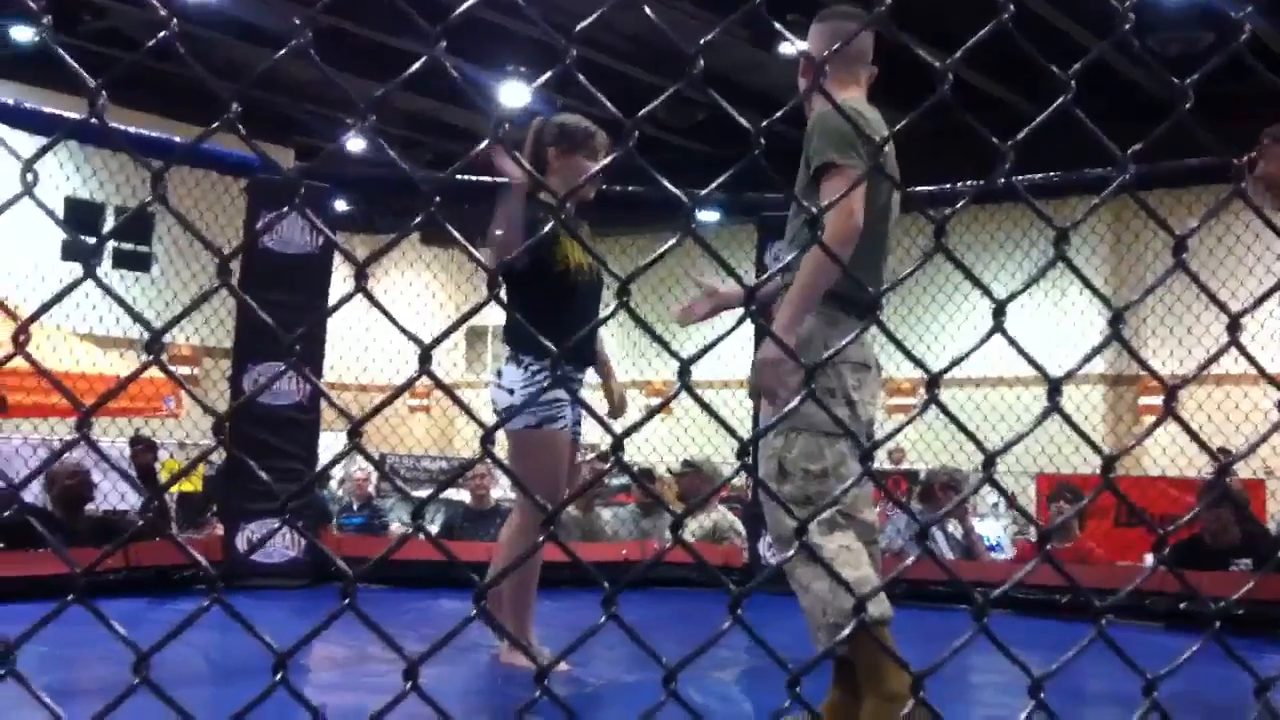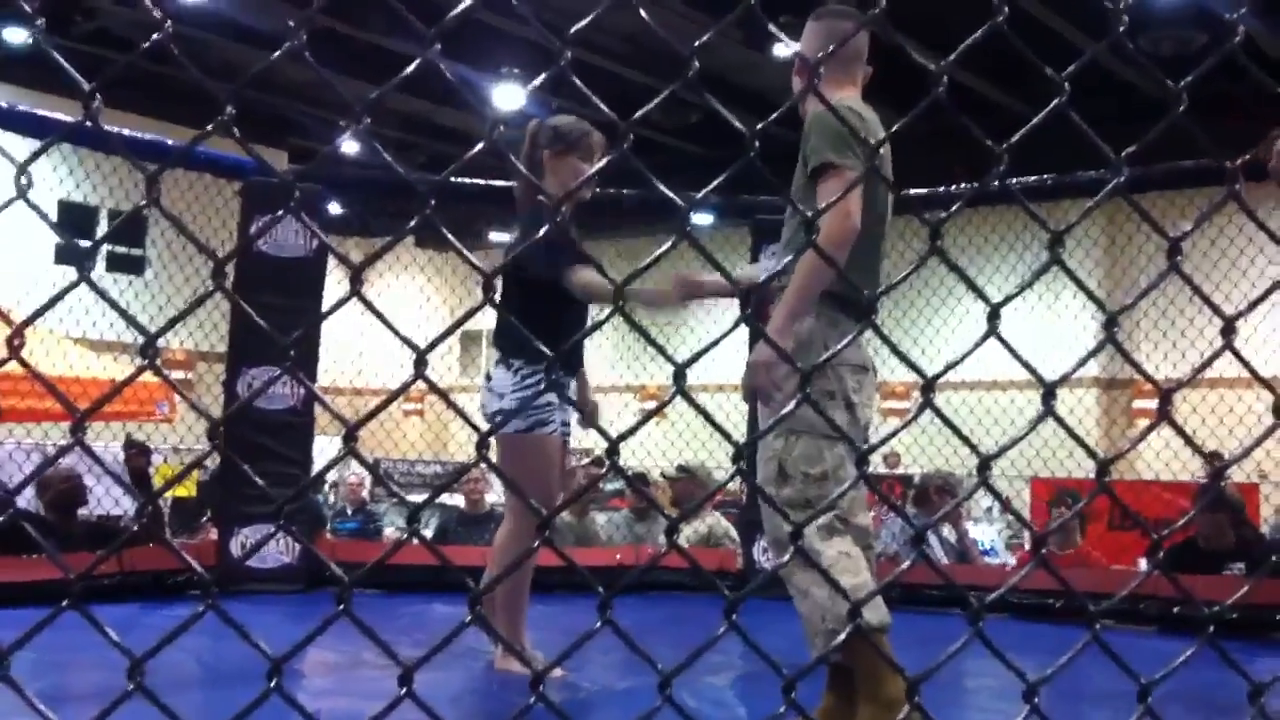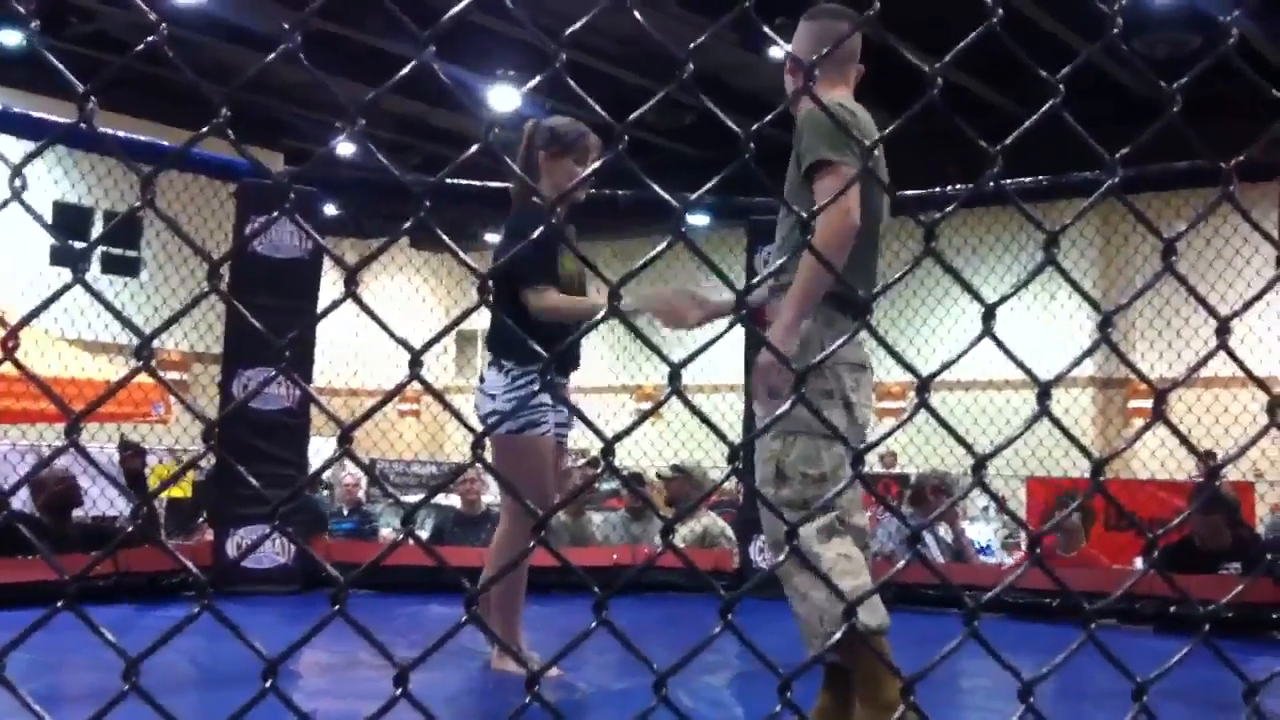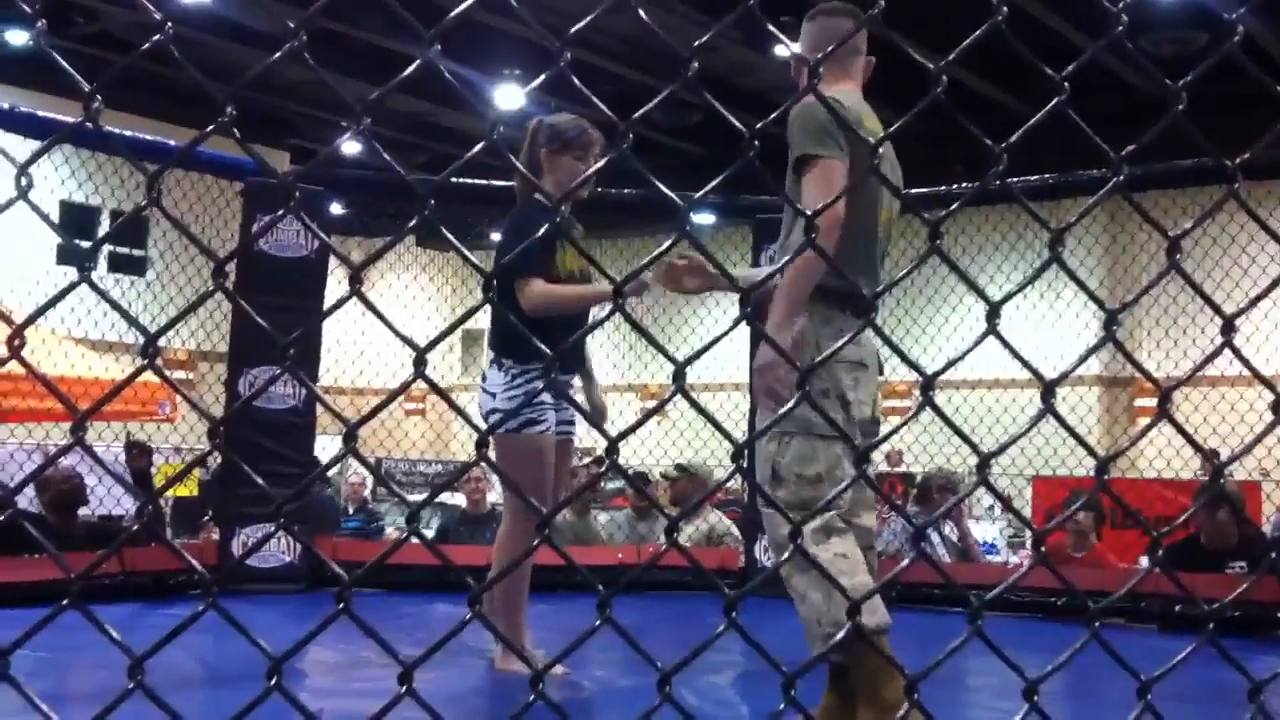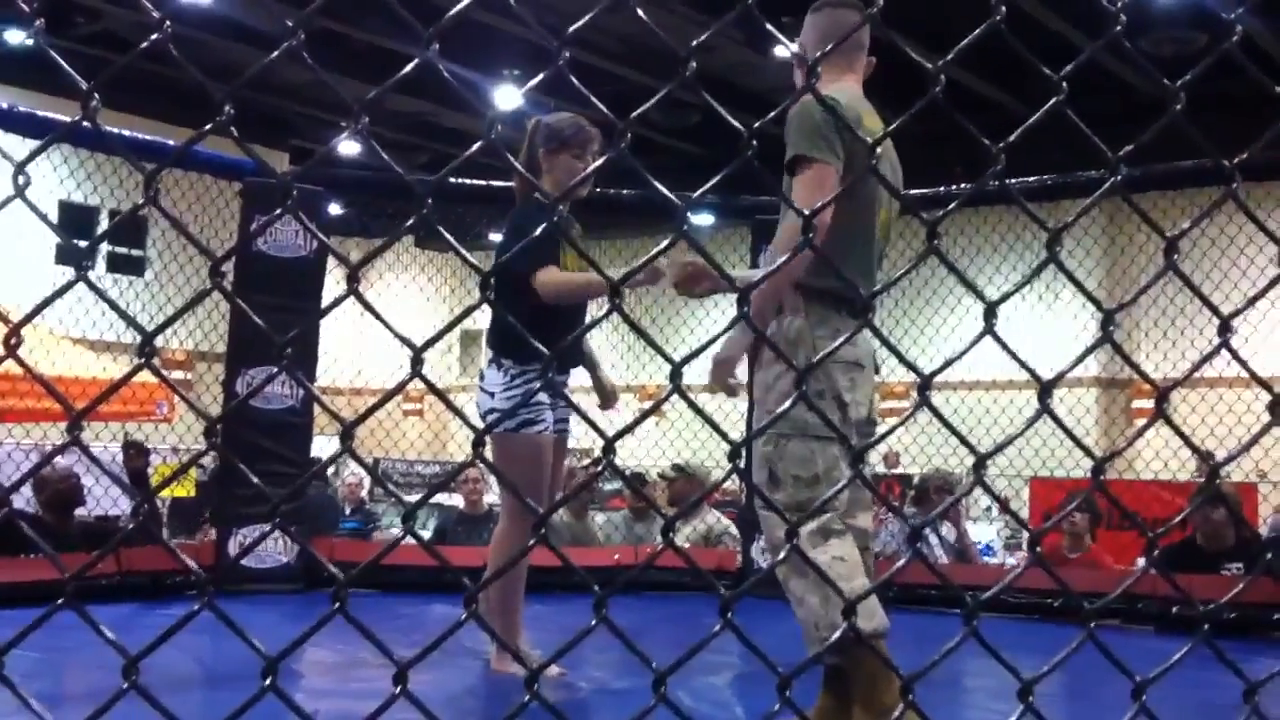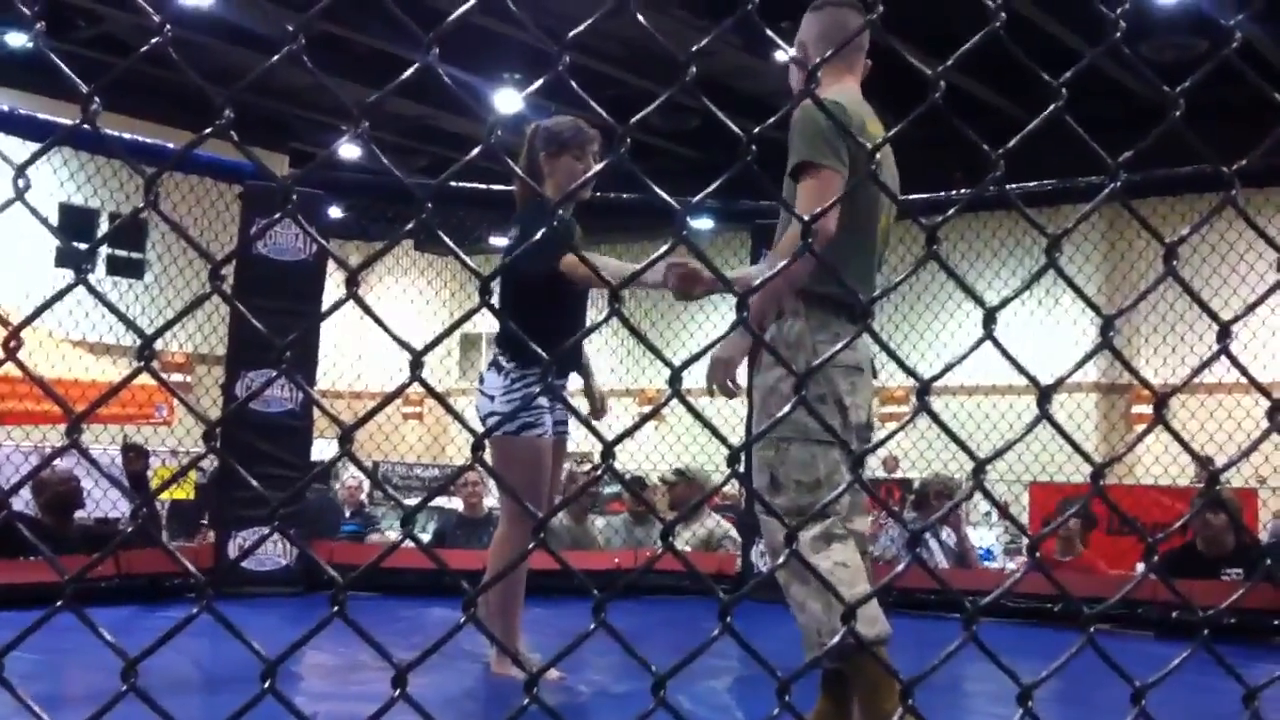
dt=0.2s
person 1, frame 1
left shoulder: (834, 120)
right shoulder: (872, 128)
left elbow: (841, 227)
left wrist: (780, 331)
right wrist: (735, 296)
left hip: (819, 336)
right hip: (848, 343)
left knee: (801, 512)
right knee: (842, 517)
person 1, frame 2
left shoulder: (830, 120)
right shoulder: (866, 129)
left elbow: (838, 225)
left wrist: (774, 332)
right wrist: (719, 282)
left hip: (814, 339)
right hip: (838, 346)
left knee: (800, 516)
right knee: (835, 520)
person 1, frame 3
left shoulder: (822, 117)
right shoulder: (865, 131)
left elbow: (837, 220)
left wrist: (782, 329)
right wrist: (722, 305)
left hip: (813, 339)
right hip: (841, 345)
left knee: (798, 515)
right knee: (833, 520)
person 1, frame 4
left shoulder: (817, 114)
right shoulder: (880, 140)
left elbow: (823, 216)
left wrist: (778, 330)
right wrist: (718, 278)
left hip: (813, 335)
right hip: (852, 344)
left knee: (801, 516)
right knee: (841, 520)
person 1, frame 5
left shoulder: (817, 110)
right shoulder: (881, 138)
left elbow: (812, 221)
left wrist: (744, 327)
right wrist: (722, 281)
left hip: (808, 335)
right hip: (850, 343)
left knee: (798, 518)
right knee: (840, 521)
person 1, frame 6
left shoulder: (819, 113)
right shoulder: (877, 134)
left elbow: (816, 228)
left wrist: (742, 329)
right wrist: (718, 281)
left hip: (807, 339)
right hip: (847, 347)
left knee: (800, 524)
right knee: (836, 525)
person 2, frame 1
left shoulder: (570, 224)
right shoulder: (536, 216)
right elbow: (503, 256)
left wrist: (609, 376)
right wrist: (513, 189)
left hip: (563, 380)
right hip: (534, 376)
left knee: (534, 511)
right knee: (539, 511)
left ankle: (500, 620)
right ankle: (518, 641)
person 2, frame 2
left shoulder: (558, 224)
right shoulder: (541, 218)
right elbow: (586, 285)
left wrist: (581, 384)
right wrist: (650, 292)
left hip: (551, 383)
right hip: (525, 380)
left knee: (530, 515)
right knee: (532, 515)
left ankle: (503, 633)
right ankle: (512, 647)
person 2, frame 3
left shoulder: (556, 227)
right shoulder: (531, 221)
right elbow: (542, 303)
right wrist: (634, 303)
left hip: (545, 387)
right hip: (519, 380)
left knee: (525, 516)
right knee: (527, 516)
left ankle: (501, 628)
right ankle: (508, 647)
person 2, frame 4
left shoulder: (566, 226)
right shoulder: (529, 218)
right elbow: (532, 298)
left wrist: (591, 384)
right wrist: (614, 290)
left hip: (555, 384)
right hip: (521, 380)
left knee: (542, 516)
right knee: (526, 516)
left ankle: (509, 632)
right ankle: (510, 648)
person 2, frame 5
left shoulder: (564, 224)
right shoulder: (531, 217)
right elbow: (550, 287)
left wrist: (596, 371)
right wrist: (630, 277)
left hip: (551, 383)
right hip: (518, 378)
left knee: (537, 515)
right knee: (523, 515)
left ankle: (501, 625)
right ankle: (506, 649)
person 2, frame 6
left shoulder: (563, 225)
right shoulder: (539, 220)
right elbow: (582, 269)
left wrist: (589, 377)
right wrist: (651, 274)
left hip: (550, 385)
right hip: (519, 383)
left knee: (534, 519)
right knee: (522, 519)
left ankle: (496, 621)
right ankle: (507, 652)
